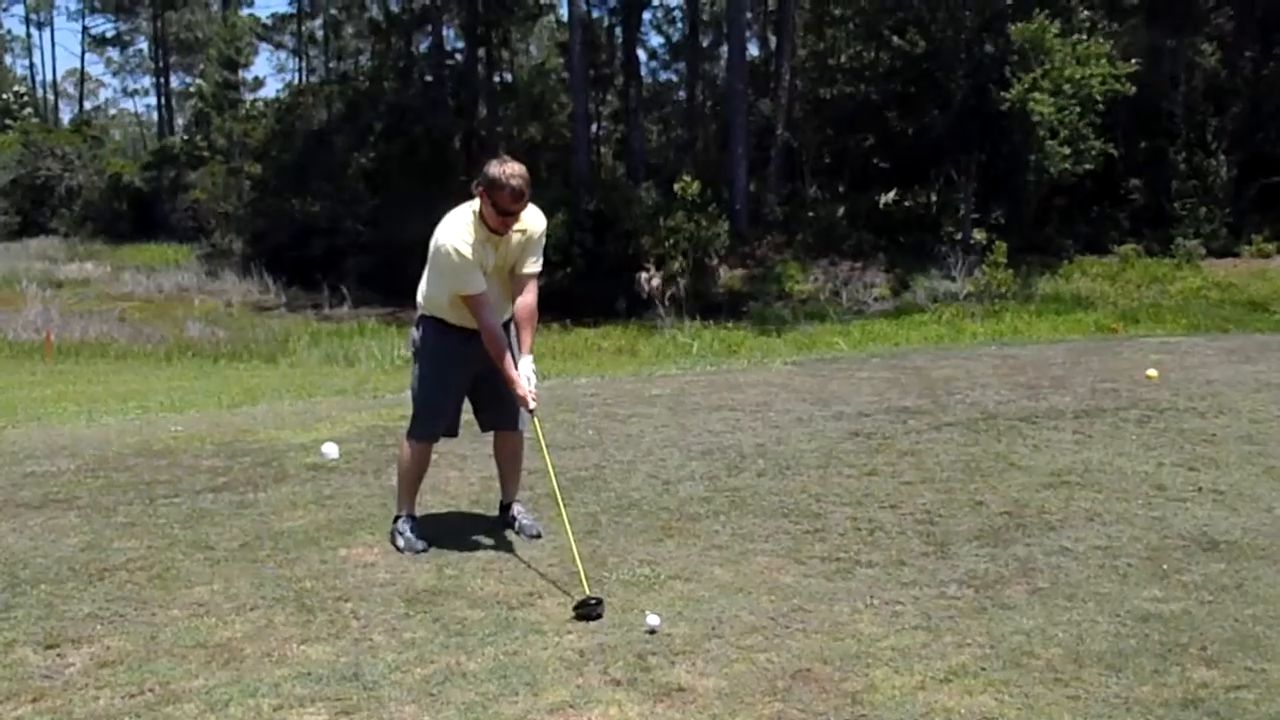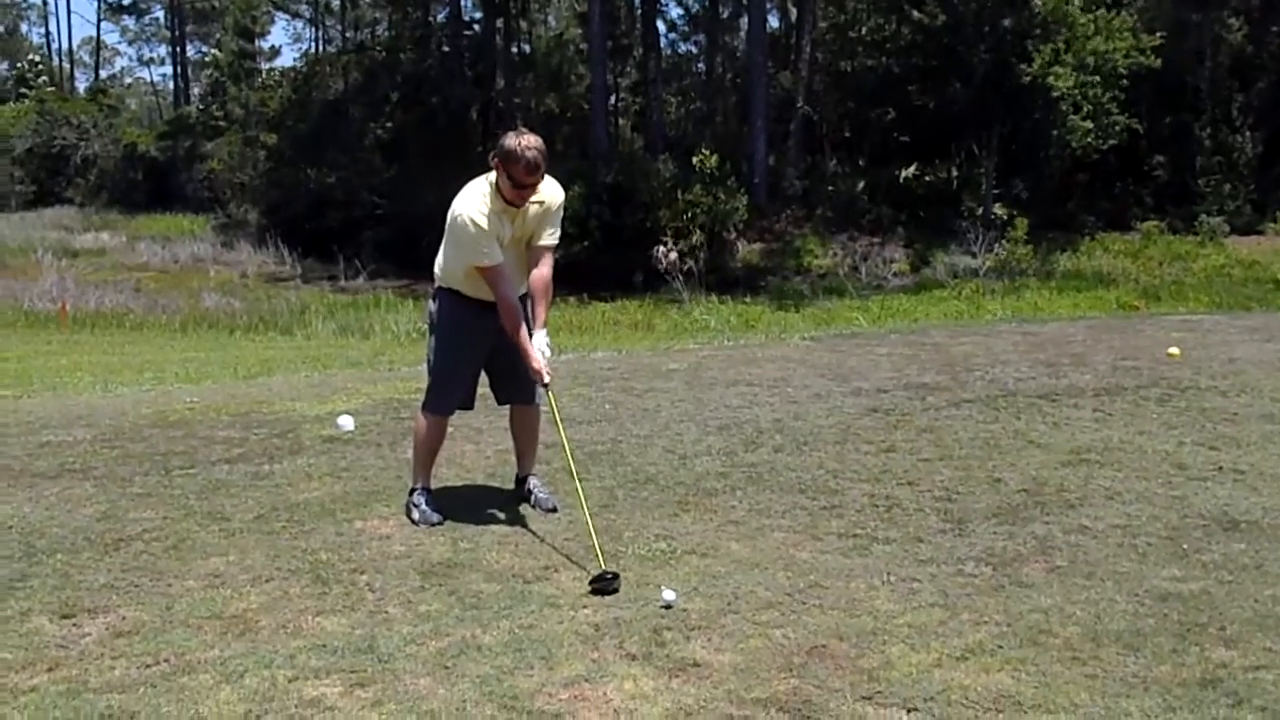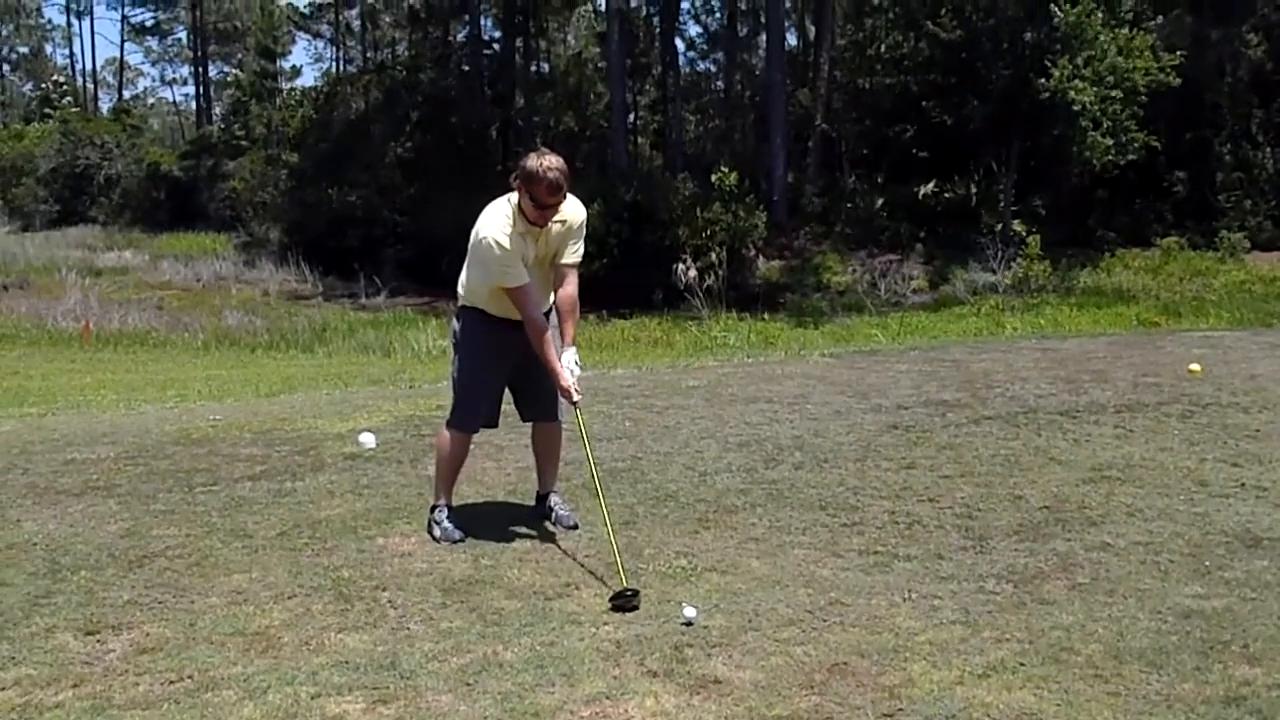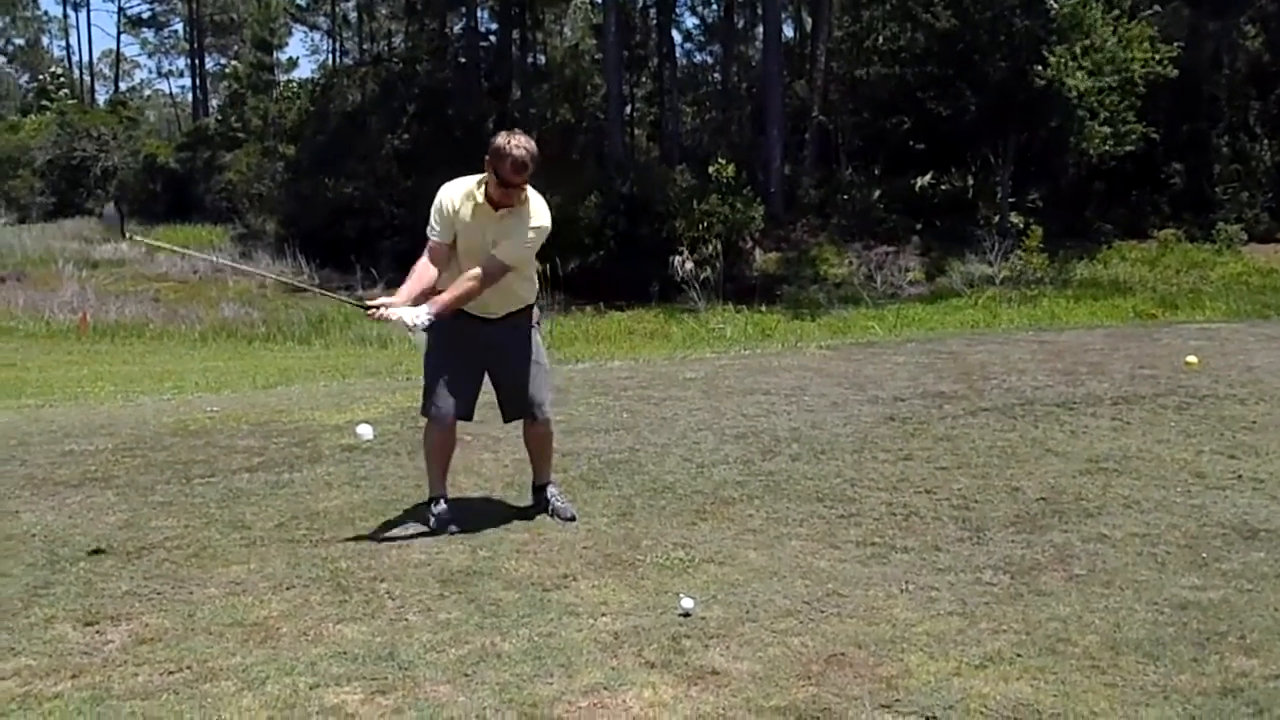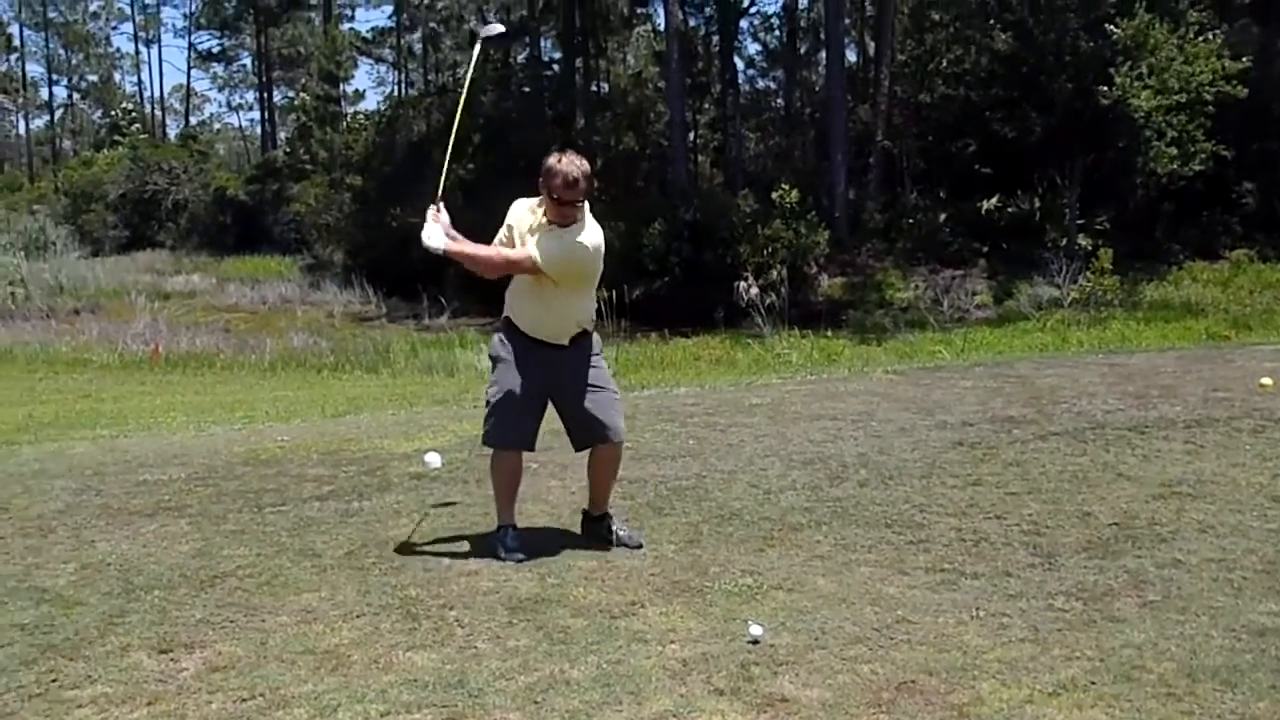
dt=0.5s
person 1, frame 1
left shoulder: (533, 224)
right shoulder: (454, 239)
left elbow: (525, 292)
right elbow: (484, 316)
left wrist: (525, 358)
right wrist: (512, 379)
left hip: (497, 328)
right hip: (444, 331)
left knee: (510, 421)
right knee: (425, 427)
left ankle: (511, 505)
right ankle: (405, 517)
person 1, frame 2
left shoulder: (551, 195)
right shoulder: (471, 210)
left elbow: (541, 265)
right elbow: (500, 288)
left wrist: (540, 332)
right wrist: (526, 352)
left hip: (514, 301)
right hip: (461, 303)
left knee: (527, 393)
right knee: (440, 401)
left ankle: (526, 478)
right ankle: (419, 490)
person 1, frame 3
left shoulder: (573, 214)
right shoulder: (494, 232)
left elbow: (566, 284)
right elbow: (528, 309)
left wrist: (569, 350)
right wrist: (555, 370)
left hip: (537, 321)
right hip: (484, 321)
left knee: (548, 411)
right knee: (464, 417)
left ankle: (547, 495)
right ankle: (441, 506)
person 1, frame 4
left shoulder: (536, 218)
right shoulder: (453, 196)
left elbow: (481, 277)
right elbow: (433, 260)
left wrist: (425, 313)
right wrist: (400, 300)
left hip: (514, 317)
right hip: (453, 314)
left knee: (536, 409)
right knee: (441, 411)
left ankle: (544, 487)
right ankle: (437, 499)
person 1, frame 5
left shoulder: (588, 240)
right shoulder: (521, 212)
left elbow: (509, 261)
right elbow: (492, 267)
left wrist: (447, 245)
right wrist: (449, 234)
left hip: (575, 347)
right hip: (518, 342)
left knee: (609, 435)
right knee: (506, 438)
left ankle: (597, 517)
right ankle: (506, 526)
